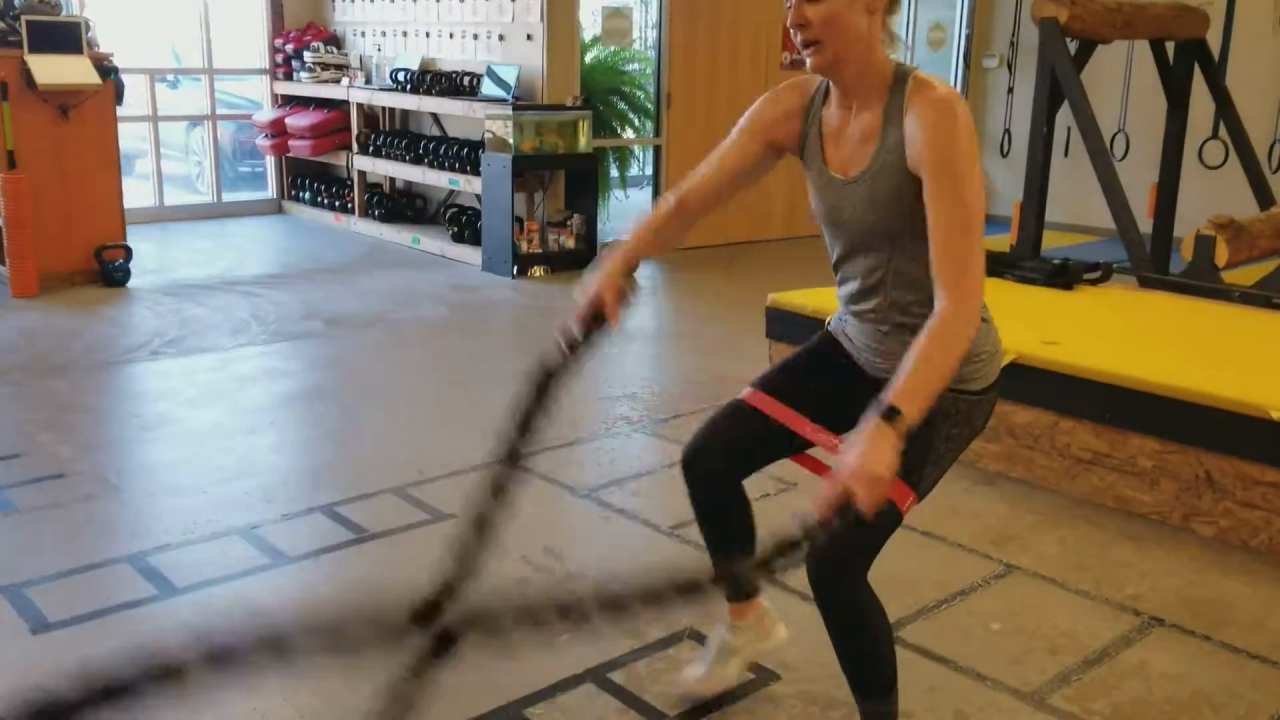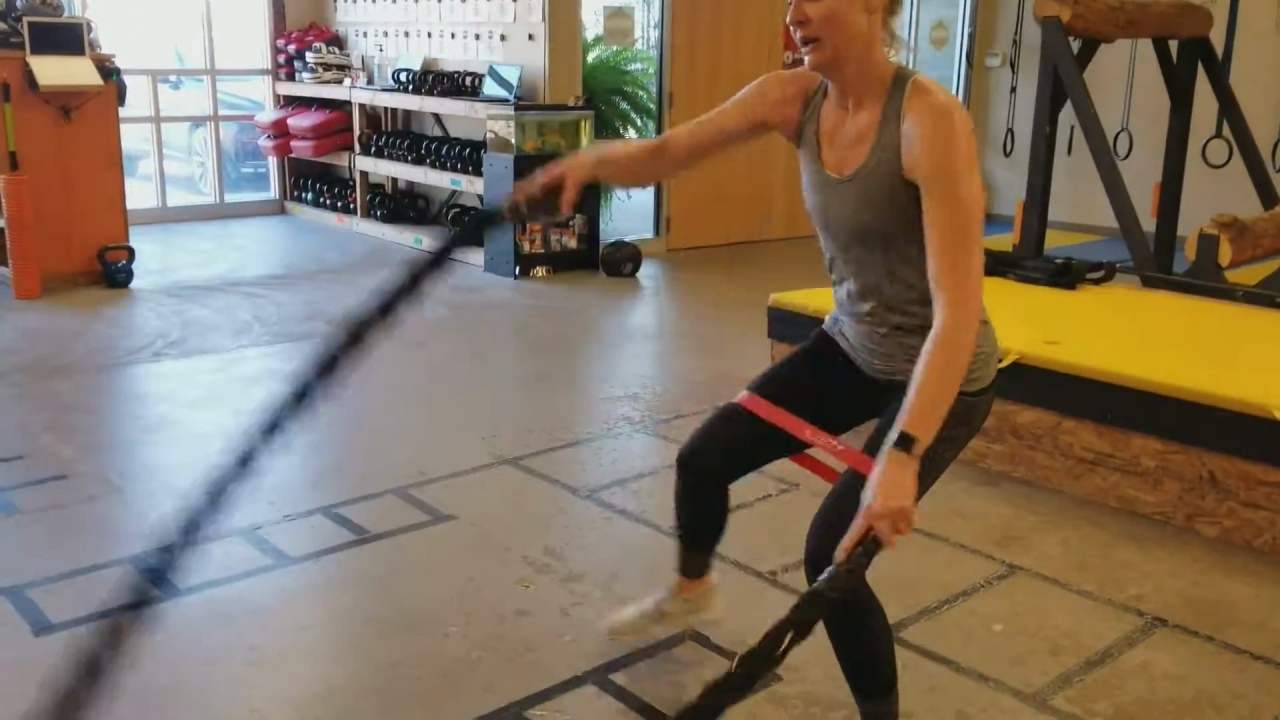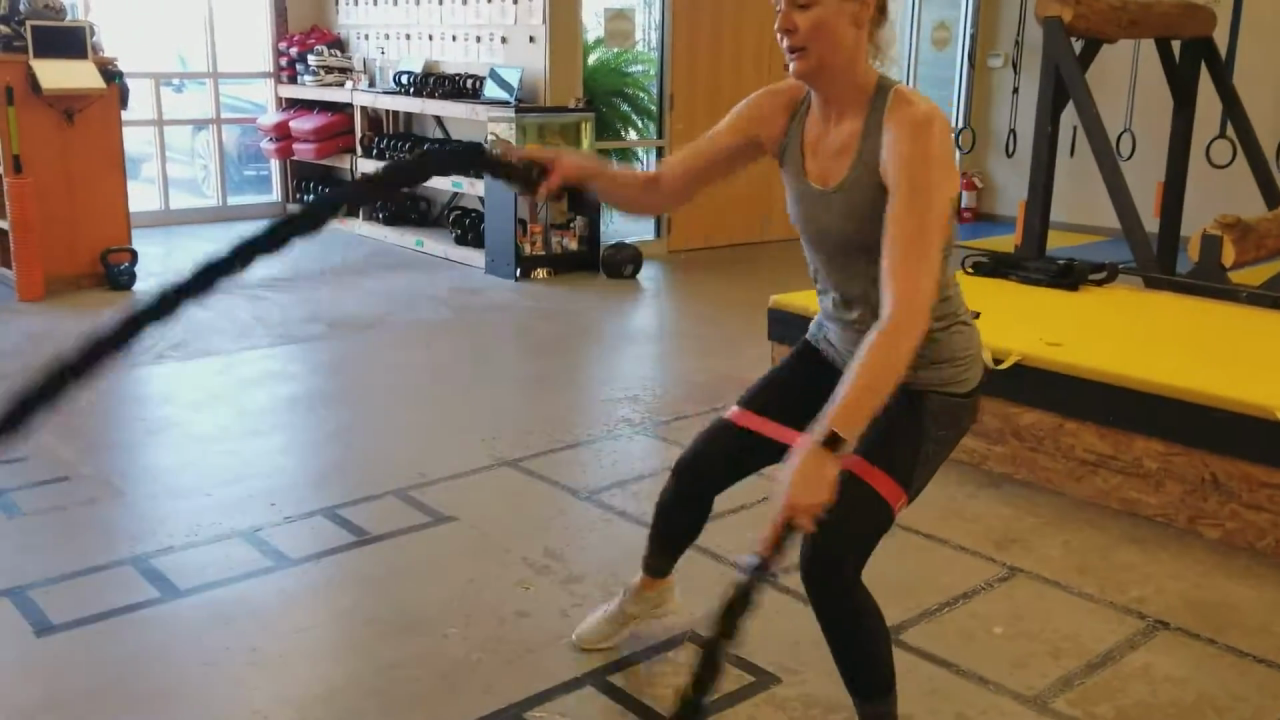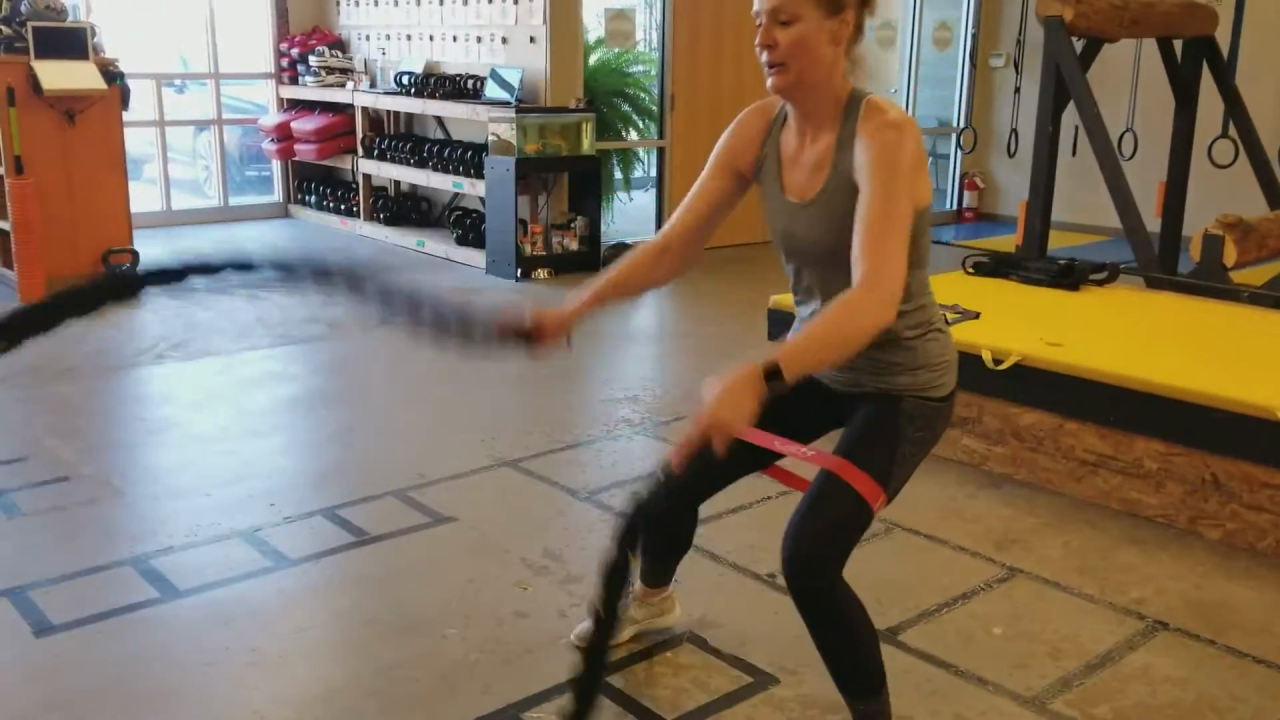
dt=0.1s
person 1, frame 1
left shoulder: (936, 115)
right shoulder: (795, 102)
left elbow: (959, 302)
right elbow: (692, 197)
left wrist: (886, 427)
right wrist: (620, 259)
left hip: (945, 373)
right hip: (854, 345)
left knee: (836, 558)
right knee: (708, 459)
right ankle: (746, 621)
person 1, frame 2
left shoulder: (933, 117)
right shoulder: (794, 96)
left elbow: (958, 306)
right elbow: (669, 152)
left wrist: (903, 454)
right wrist: (593, 161)
left hip: (941, 373)
right hip: (851, 343)
left knee: (831, 555)
right knee: (706, 455)
right ankle: (691, 590)
person 1, frame 3
left shoulder: (913, 127)
right shoulder: (779, 111)
left elbow: (907, 315)
right elbow: (658, 192)
left wrist: (821, 448)
right wrist: (587, 171)
left hip: (926, 375)
right hip: (835, 349)
left knee: (827, 561)
right knee: (698, 469)
right ankle: (650, 590)
person 1, frame 4
left shoulder: (886, 135)
right shoulder: (758, 127)
left elbow: (874, 302)
right elbow: (671, 246)
left wrist: (755, 380)
right wrist: (580, 305)
left hip: (901, 380)
right hip: (813, 356)
left knee: (809, 556)
right knee: (678, 477)
right ankle: (653, 600)
